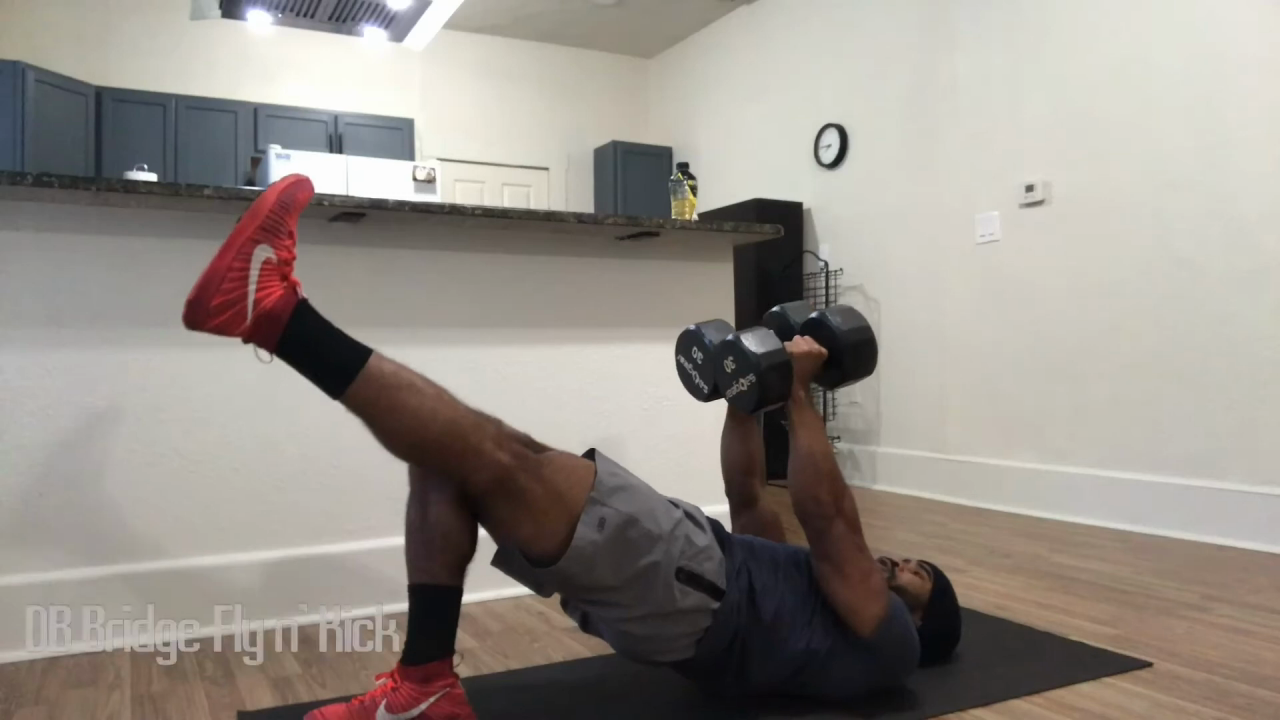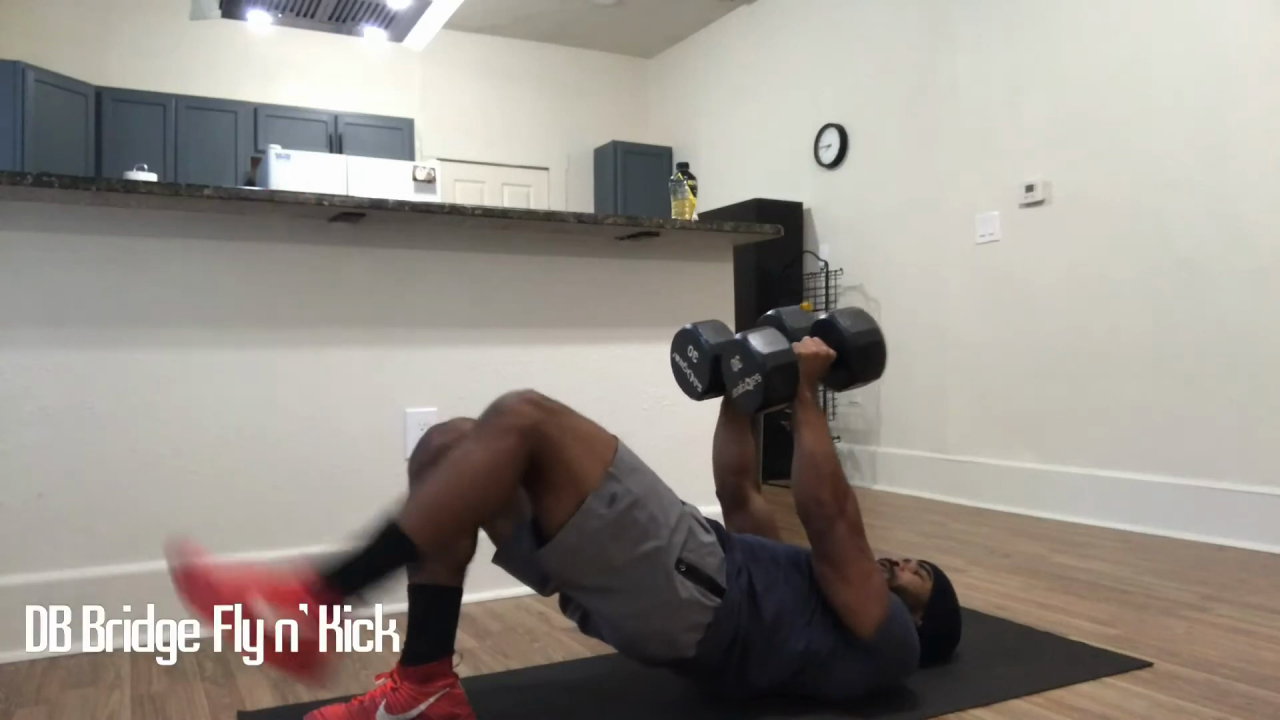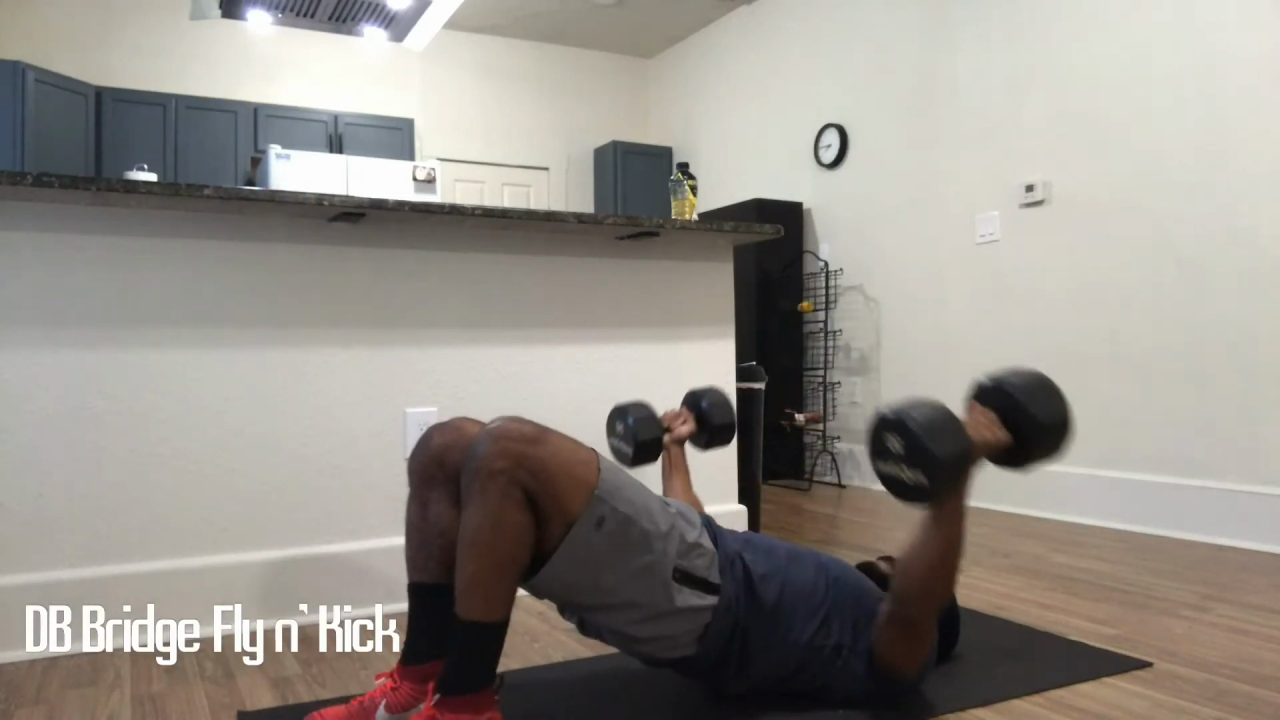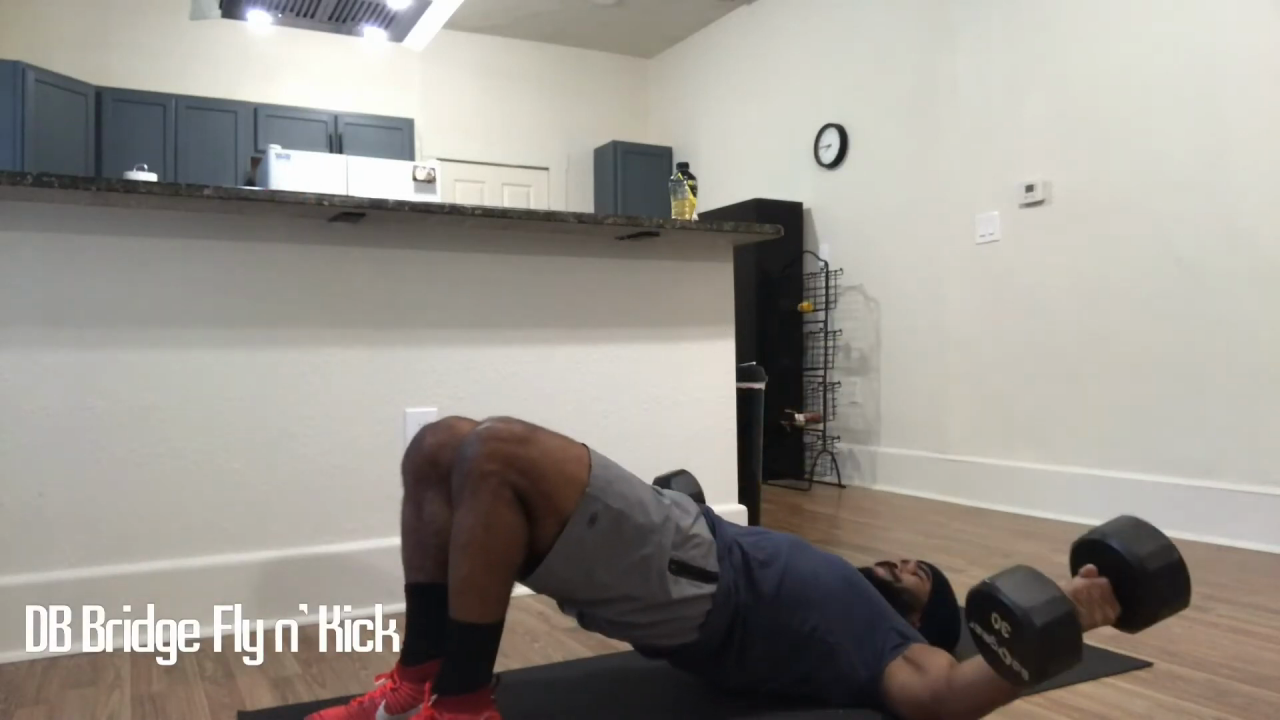
dt=0.7s
person 1, frame 1
left shoulder: (883, 642)
right shoulder: (816, 588)
left elbow: (828, 518)
right elbow: (746, 499)
left wrist: (799, 397)
left hip: (685, 587)
right hip: (653, 584)
left knee: (492, 456)
right knee: (449, 464)
left ankle: (271, 310)
person 1, frame 2
left shoulder: (886, 645)
right shoulder: (812, 586)
left elbow: (831, 521)
right elbow: (740, 498)
left wrist: (806, 395)
left hip: (688, 590)
right hip: (645, 586)
left knee: (525, 419)
right knee: (446, 446)
left ankle: (322, 598)
person 1, frame 3
left shoulder: (886, 653)
right shoulder: (818, 587)
left elbow: (918, 607)
left wrist: (954, 476)
right wrist: (676, 454)
left hip: (692, 597)
left knee: (506, 452)
right knee: (447, 449)
person 1, frame 4
left shoulder: (892, 646)
right shoulder: (838, 595)
right wrist: (668, 499)
left hip: (691, 580)
left knee: (496, 453)
right knee: (440, 449)
